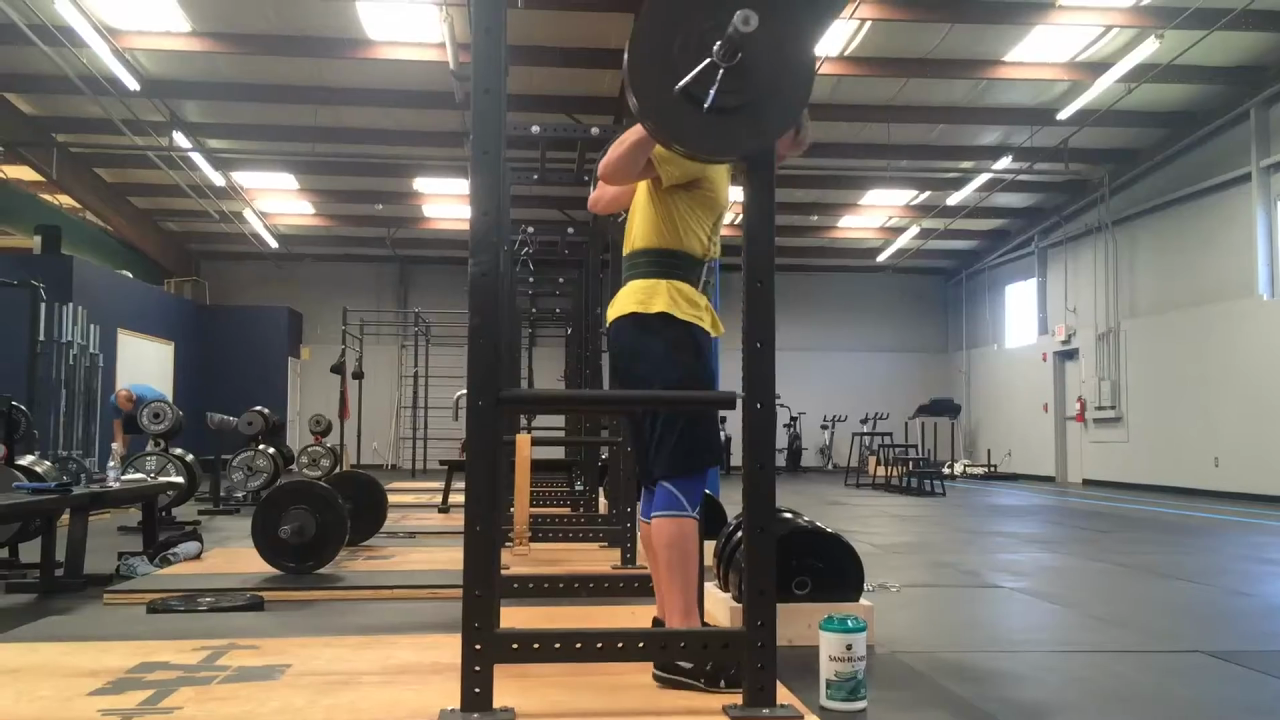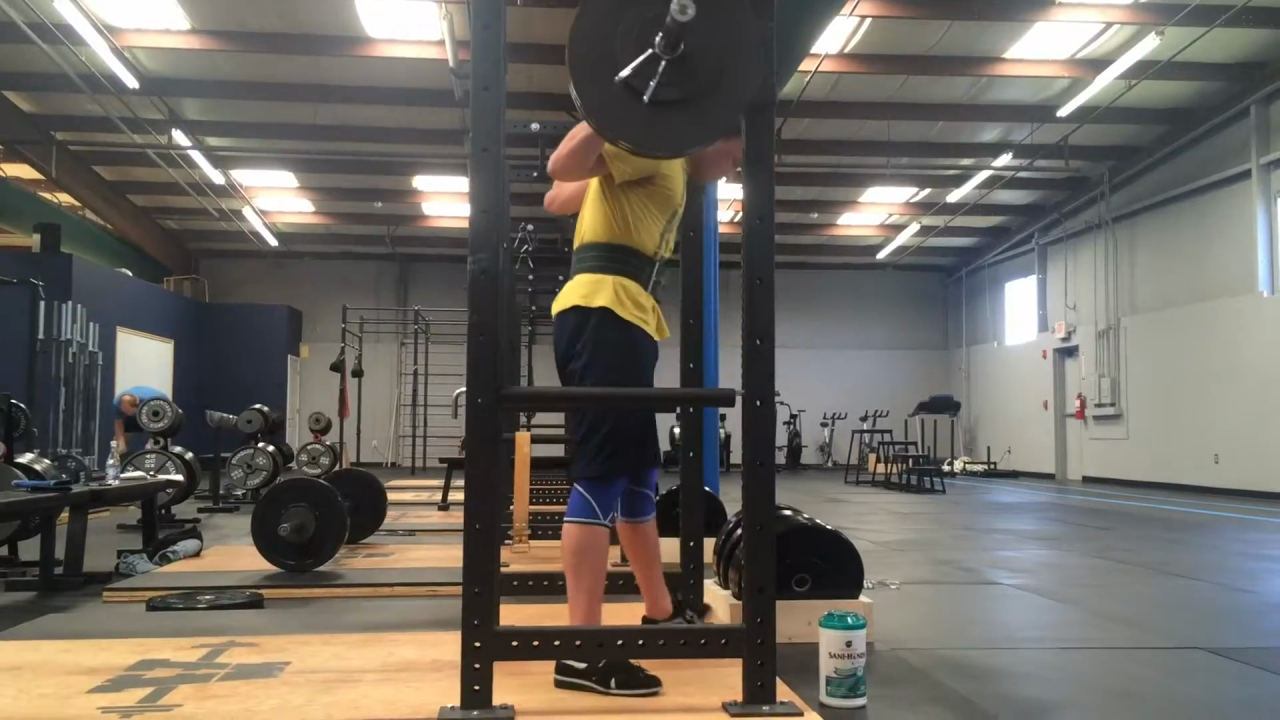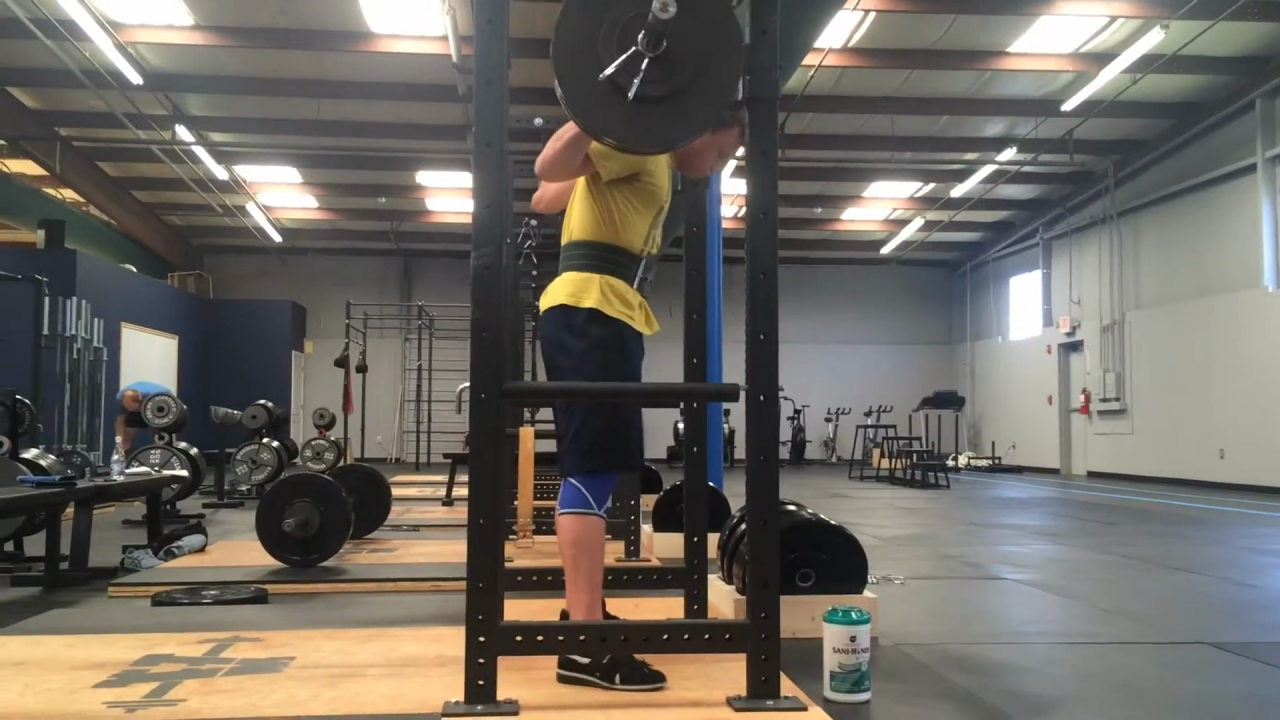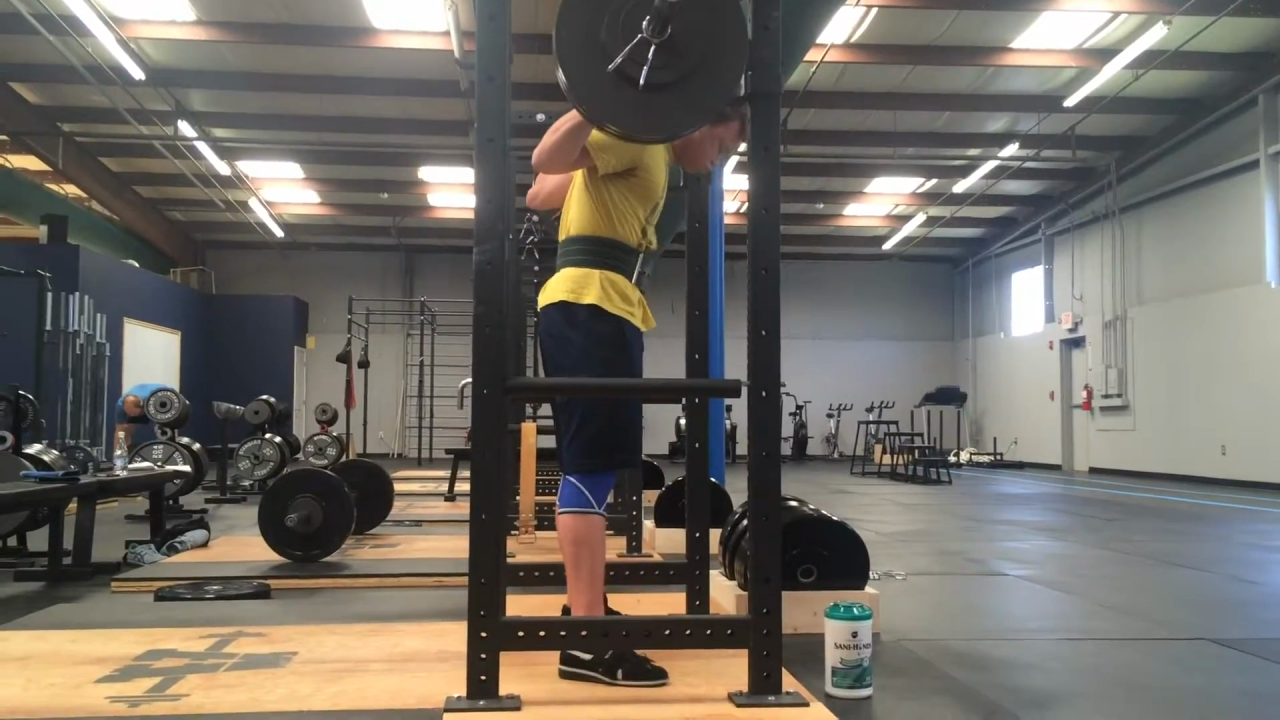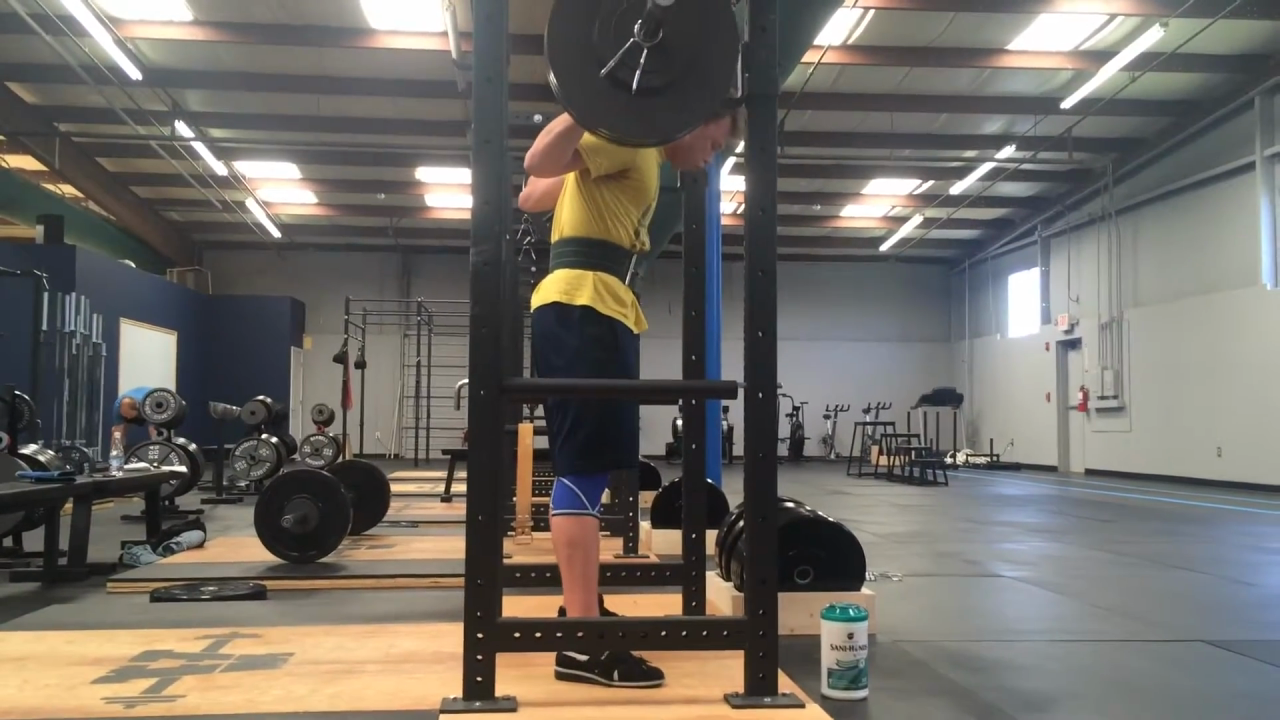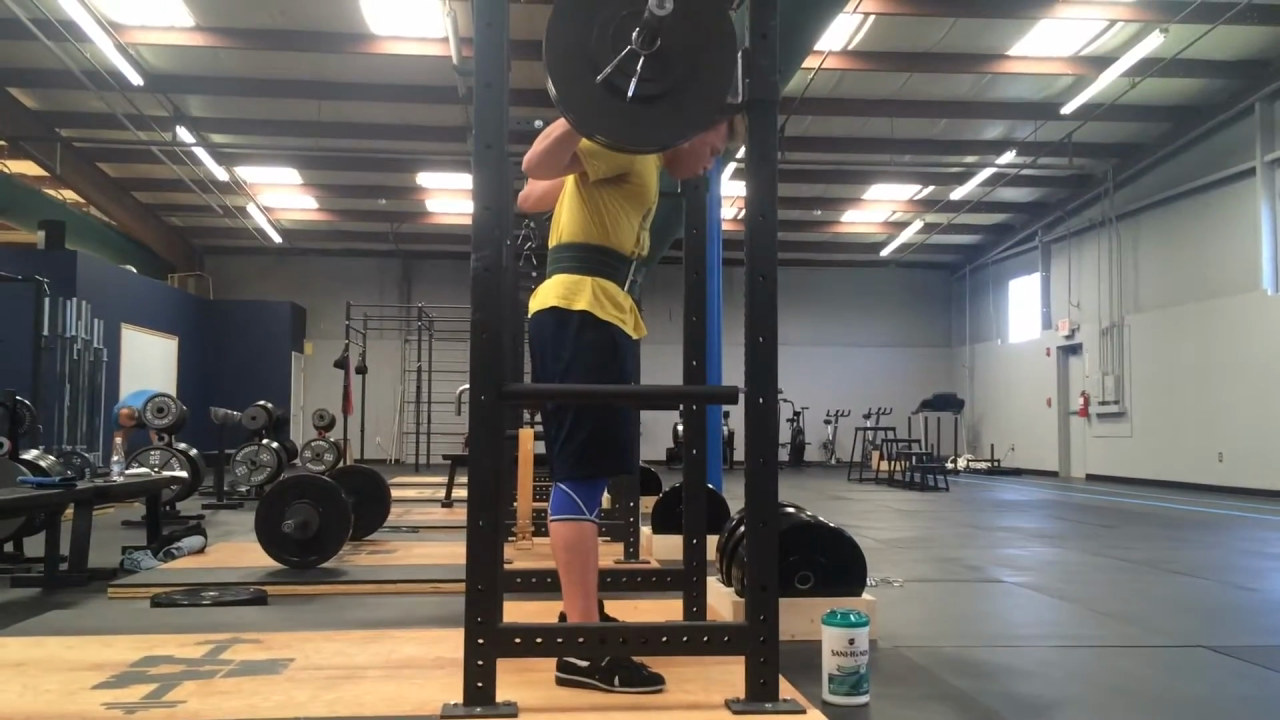
dt=0.5s
person 1, frame 1
left shoulder: (691, 167)
left elbow: (600, 200)
right elbow: (611, 171)
left hip: (649, 321)
right hip: (660, 319)
left knee: (665, 479)
right knee: (684, 475)
left ankle: (675, 621)
person 1, frame 2
left shoulder: (658, 166)
left elbow: (557, 198)
right elbow: (561, 165)
left hip: (618, 320)
right hip: (604, 314)
left knee: (636, 474)
right knee: (603, 476)
left ankle: (661, 611)
right ankle: (582, 652)
person 1, frame 3
left shoulder: (644, 162)
left elbow: (545, 199)
right elbow: (549, 167)
left hip: (591, 315)
right hip: (591, 313)
left knee: (591, 469)
right knee: (592, 469)
left ankle: (581, 612)
right ankle: (584, 647)
person 1, frame 4
left shoulder: (640, 155)
right shoulder: (640, 133)
left elbow: (540, 196)
right elbow: (546, 159)
left hip: (590, 311)
right hip: (590, 308)
left knee: (591, 466)
right knee: (592, 466)
left ankle: (585, 609)
right ankle: (587, 641)
person 1, frame 5
left shoulder: (634, 154)
left elbow: (532, 196)
right elbow: (540, 159)
left hip: (583, 310)
right hip: (583, 308)
left knee: (584, 467)
right knee: (584, 468)
left ankle: (582, 609)
right ankle: (583, 643)
person 1, frame 6
left shoulder: (627, 161)
left elbow: (531, 197)
right elbow: (536, 164)
left hip: (579, 316)
right hip: (582, 314)
left knee: (582, 473)
right knee: (582, 474)
left ankle: (581, 616)
right ankle: (583, 649)
